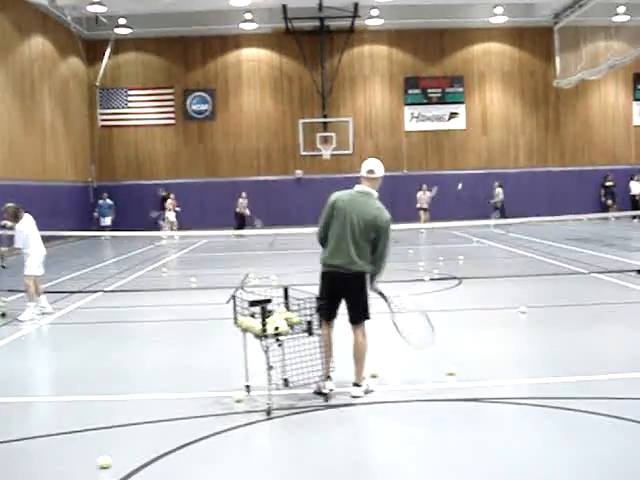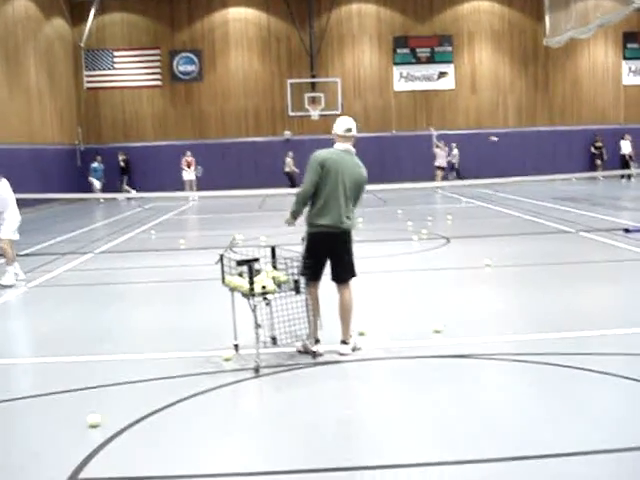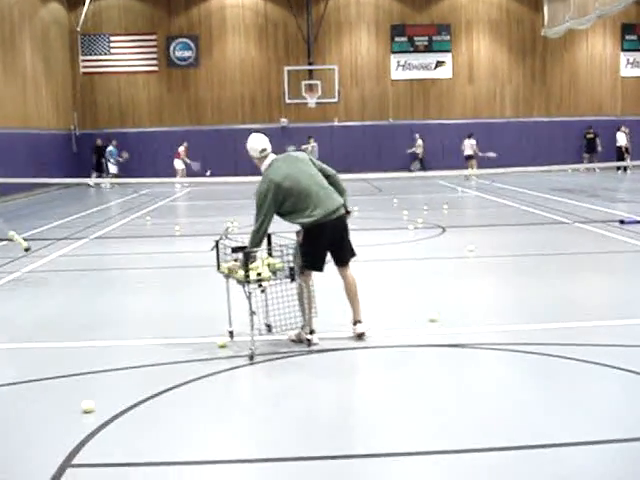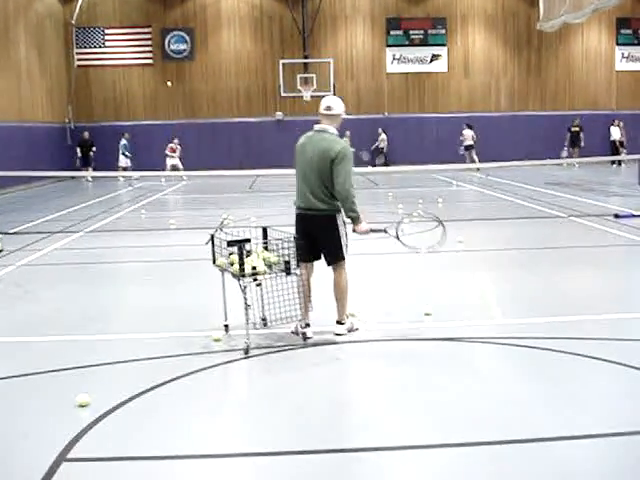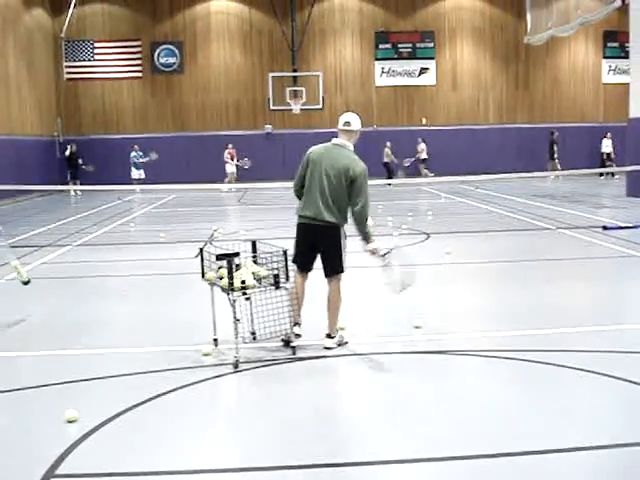
dt=1s
person 1, frame 1
left shoulder: (337, 198)
right shoulder: (382, 214)
left elbow: (321, 234)
right elbow: (380, 255)
right wrist: (371, 276)
left hip: (330, 270)
right hip: (357, 273)
left knee: (326, 324)
right knee: (358, 327)
left ankle: (326, 378)
right ankle: (358, 383)
person 1, frame 2
left shoulder: (321, 157)
right shoulder: (361, 168)
left elbow: (305, 192)
left wrist: (293, 215)
left hip: (319, 231)
right hip: (343, 231)
left knee: (312, 285)
right knee: (344, 286)
left ankle: (313, 340)
right ankle: (346, 341)
person 1, frame 3
left shoulder: (267, 185)
right shoulder: (297, 156)
left elbow: (261, 226)
right elbow: (332, 176)
right wrist: (344, 204)
left hip: (316, 226)
right hip: (338, 216)
left knee: (304, 275)
right knee: (345, 270)
left ankle: (308, 331)
right ankle: (358, 321)
person 1, frame 4
left shoulder: (302, 141)
right shoulder: (340, 147)
right elbow: (342, 190)
right wrist: (356, 219)
left hip: (303, 213)
right hip: (328, 216)
left knee: (305, 268)
right knee: (339, 268)
left ankle: (305, 323)
right ankle: (343, 321)
person 1, frame 5
left shoulder: (314, 151)
right shoulder: (358, 166)
left elbow: (297, 187)
right elbow: (360, 207)
right wrist: (367, 239)
left hip: (306, 222)
right hip: (332, 226)
left knee: (301, 273)
right knee: (334, 280)
left ankle: (296, 324)
right ankle: (332, 334)
